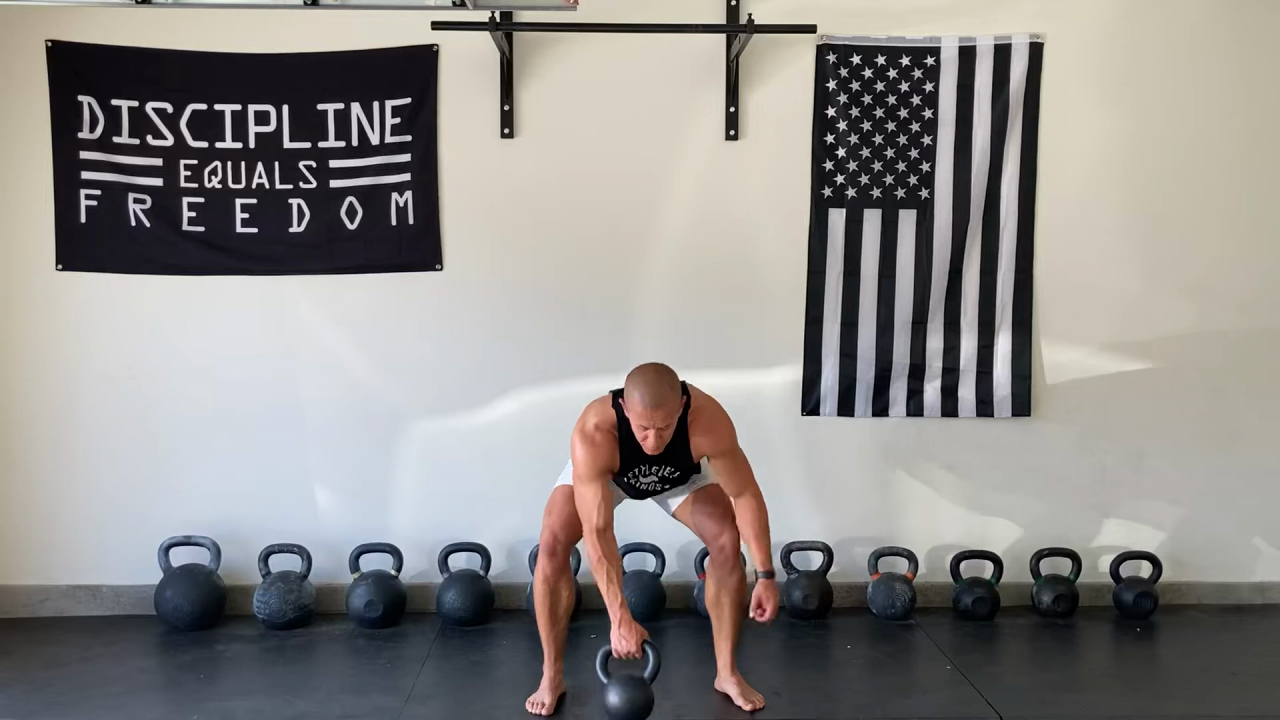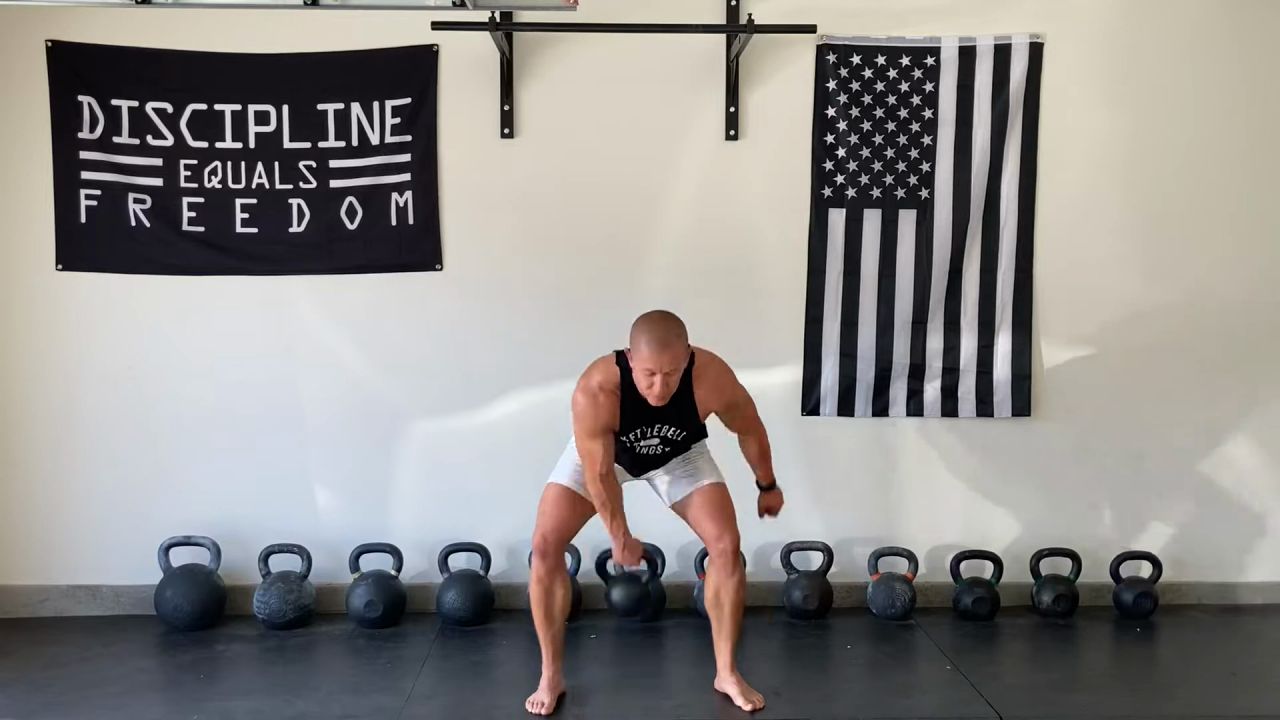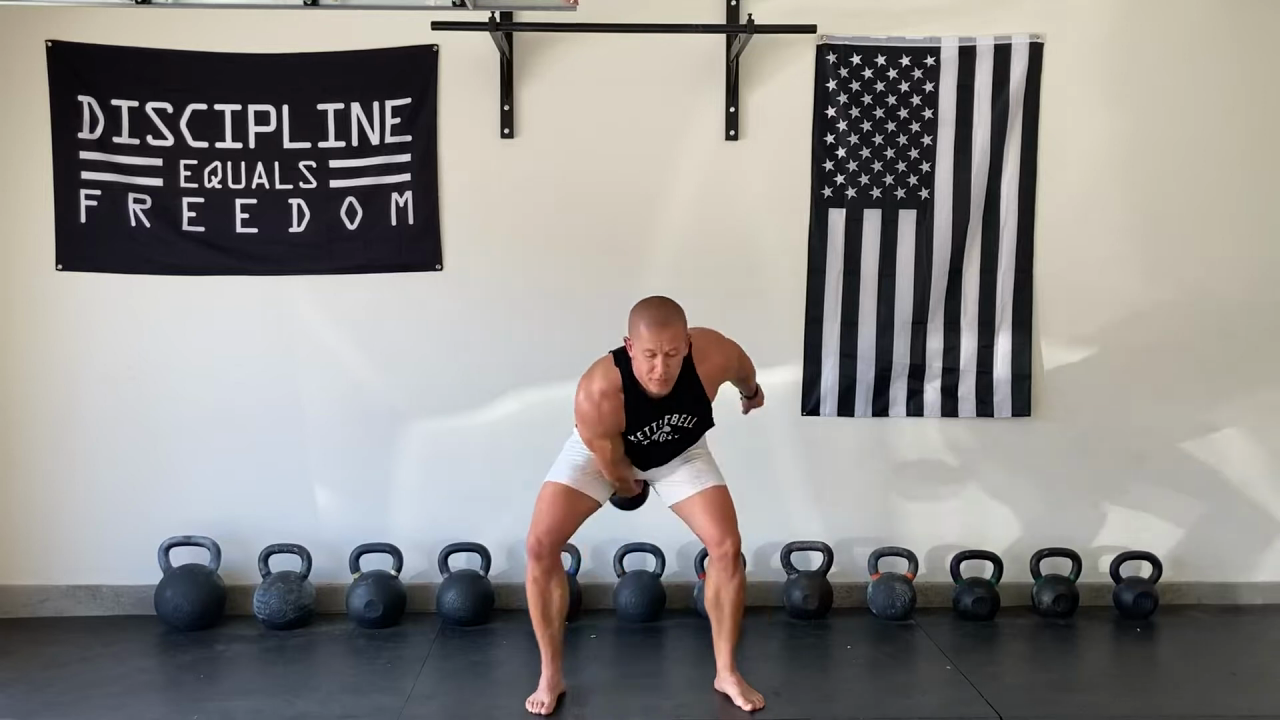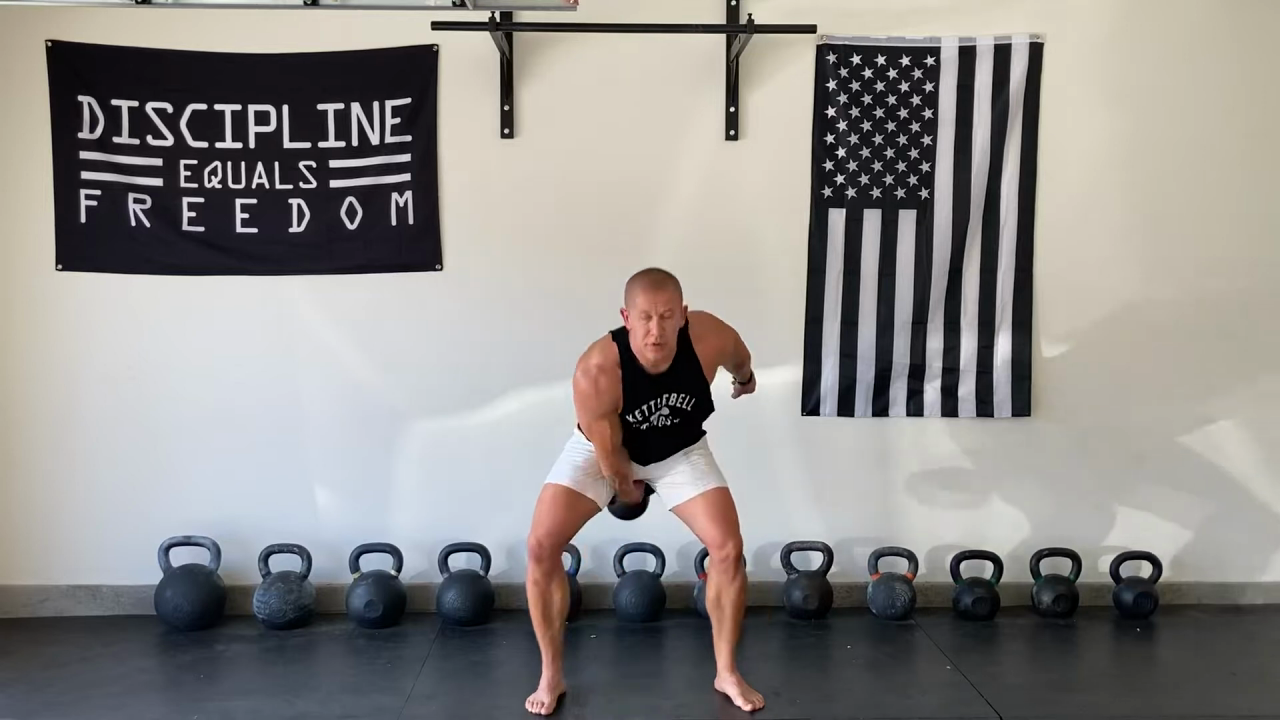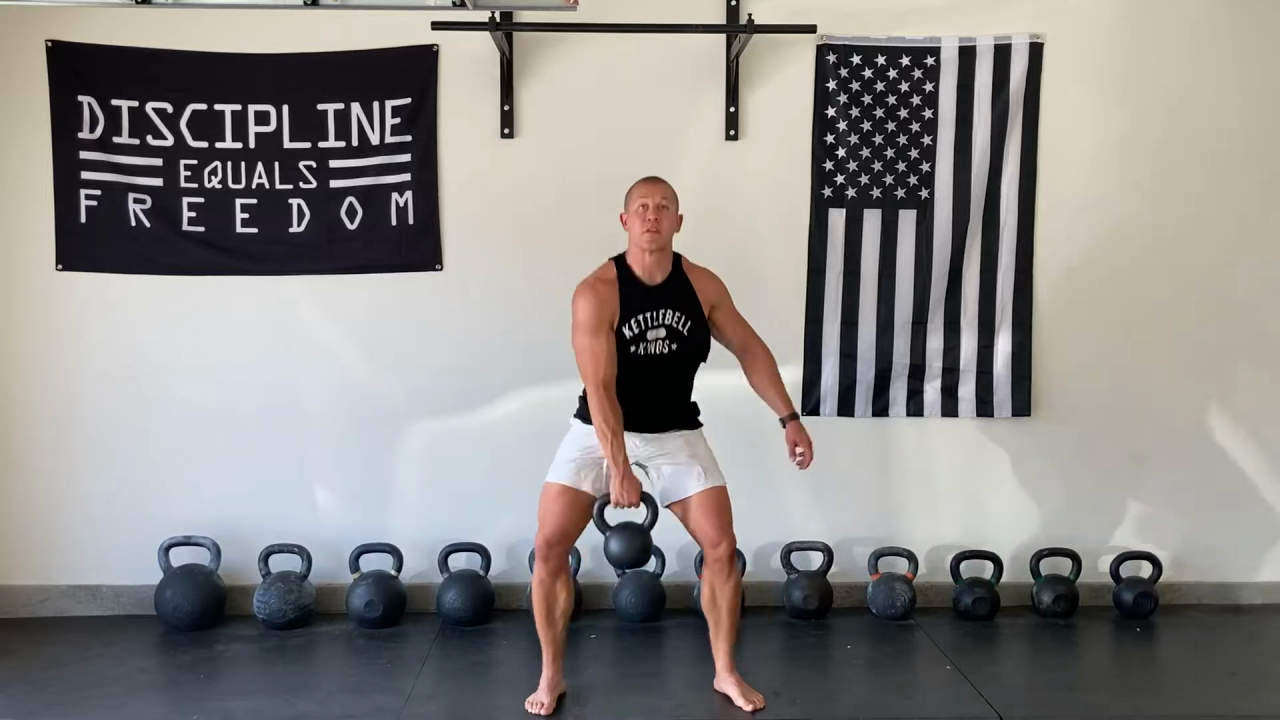
dt=0.2s
person 1, frame 1
left shoulder: (708, 422)
right shoulder: (593, 432)
left elbow: (746, 496)
right elbow: (597, 532)
left wrist: (766, 577)
right wrist: (620, 618)
right hip: (603, 469)
left knee: (728, 544)
right knee: (553, 547)
left ankle: (728, 673)
right ankle: (552, 676)
person 1, frame 2
left shoulder: (712, 377)
right shoulder: (595, 391)
left elbow: (749, 429)
right elbow: (599, 475)
left wrist: (767, 485)
right wrist: (621, 538)
left hip: (679, 453)
right hip: (602, 449)
left knee: (726, 544)
right knee: (546, 544)
left ankle: (727, 672)
right ankle: (551, 673)
person 1, frame 3
left shoulder: (714, 354)
right shoulder: (598, 394)
left elbow: (743, 370)
right elbow: (610, 462)
left wrist: (752, 393)
right wrist: (628, 486)
left hip: (680, 450)
right hip: (600, 449)
left knee: (726, 547)
right knee: (540, 545)
left ankle: (727, 672)
right ankle: (550, 674)
person 1, frame 4
left shoulder: (709, 337)
right shoulder: (595, 371)
left elbow: (739, 356)
right elbow: (609, 453)
left wrist: (745, 379)
right wrist: (625, 488)
left hip: (680, 450)
right hip: (598, 447)
left knee: (728, 548)
right knee: (541, 548)
left ankle: (727, 673)
right ankle: (551, 675)
person 1, frame 5
left shoulder: (701, 284)
right shoulder: (597, 292)
left elbow: (751, 351)
right elbow: (599, 388)
left wrist: (789, 418)
right wrist: (619, 467)
left hip: (676, 434)
right hip: (601, 431)
left knee: (720, 549)
right knee: (548, 548)
left ankle: (727, 672)
right ankle: (552, 674)
